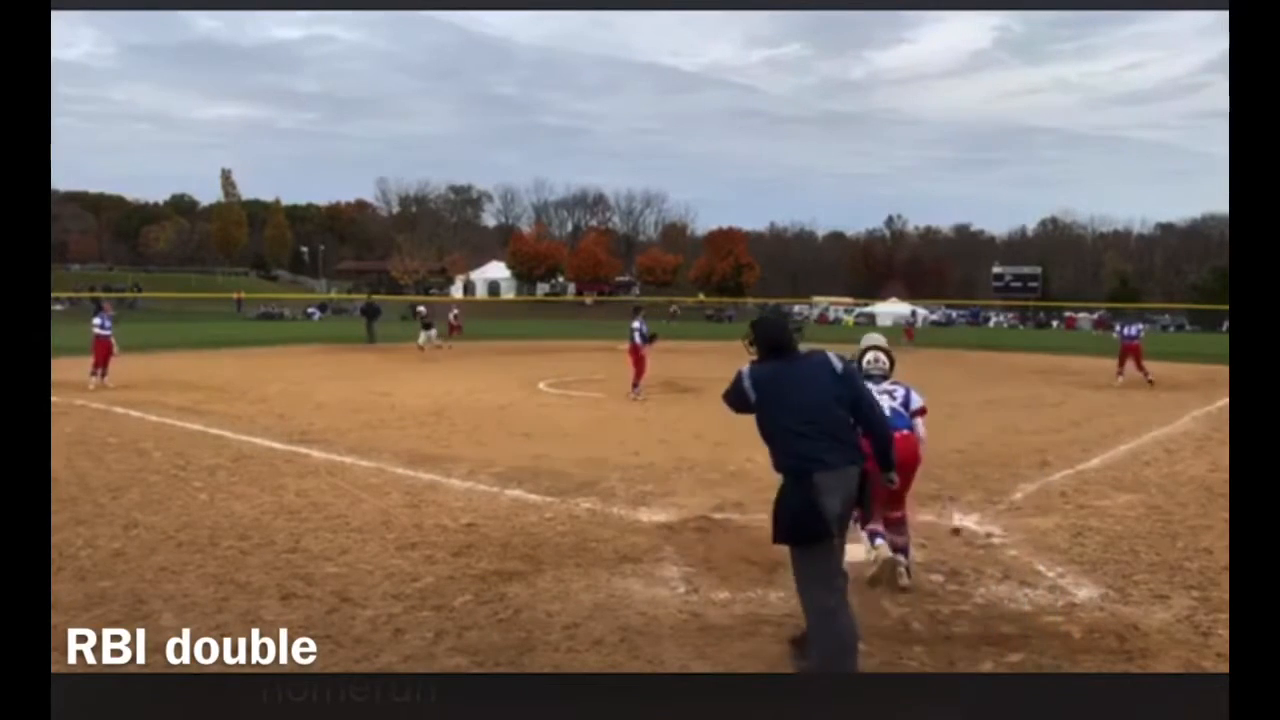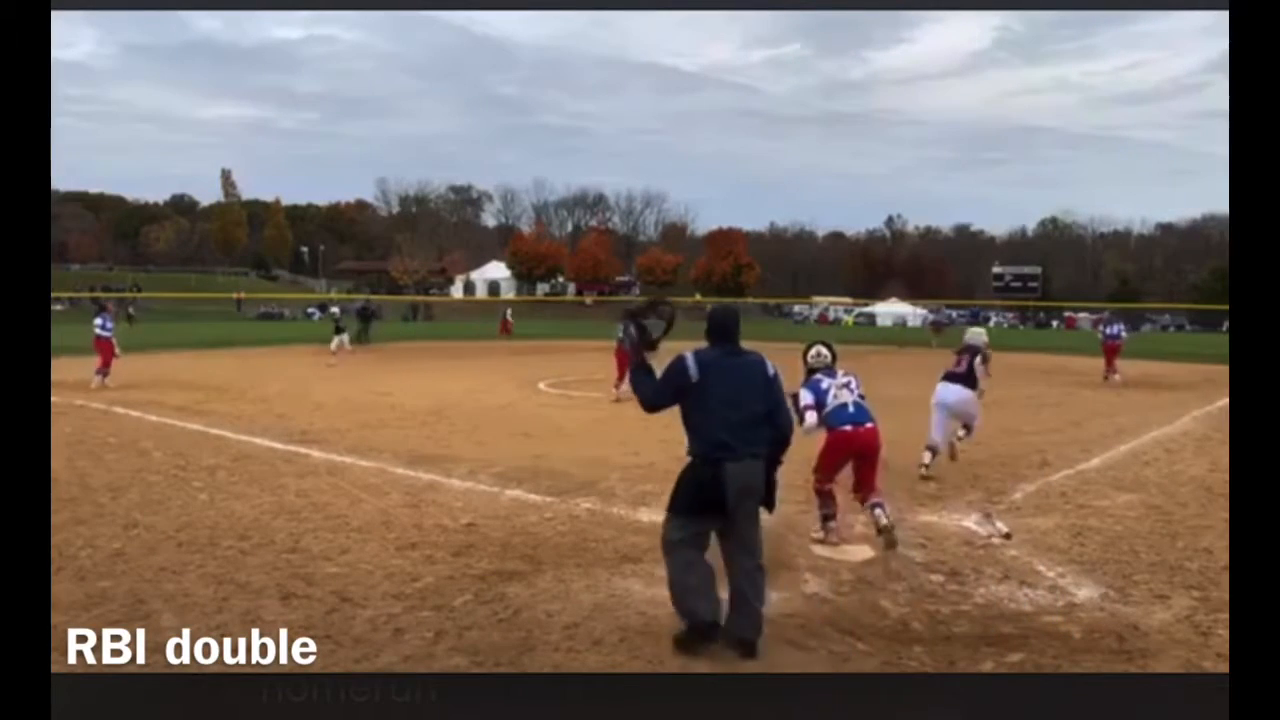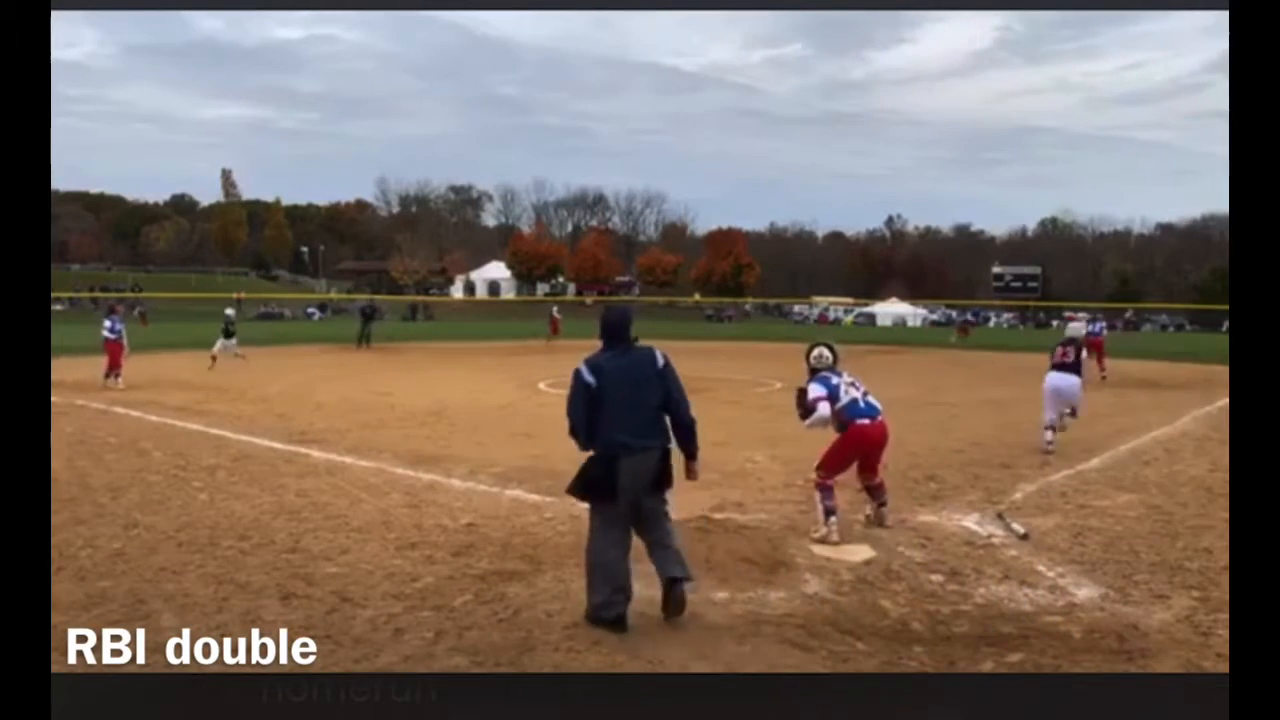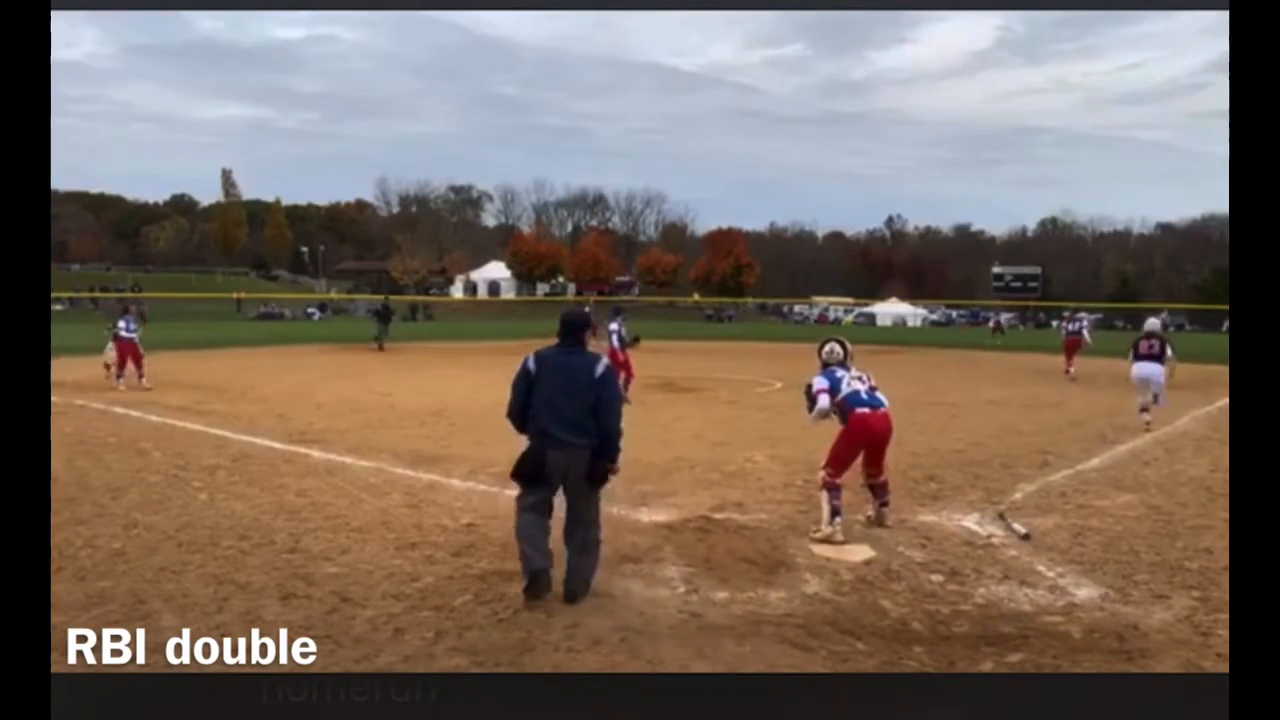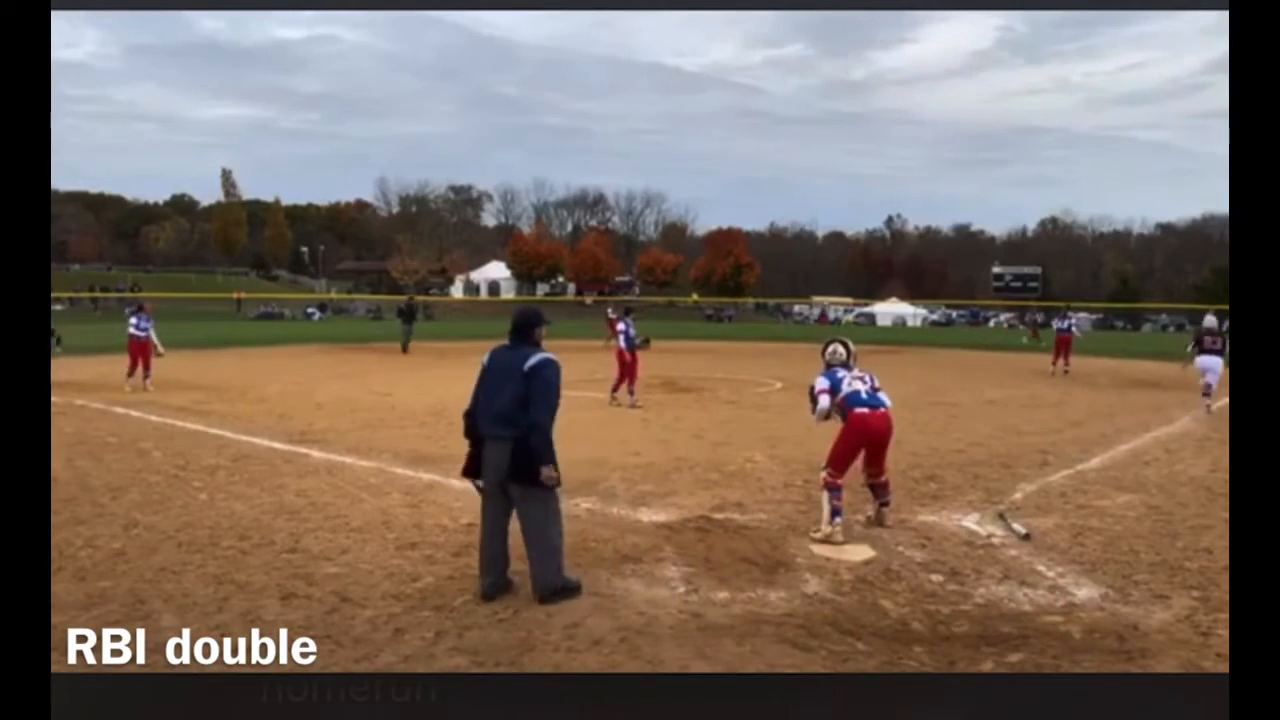
dt=0.5s
person 1, frame 1
left shoulder: (755, 378)
right shoulder: (831, 363)
left elbow: (734, 399)
right elbow: (874, 417)
left wrist: (759, 363)
right wrist: (886, 465)
left hip: (807, 486)
right hip: (848, 477)
left knee: (818, 577)
right knee: (827, 565)
left ankle: (832, 665)
right ankle: (819, 640)
person 1, frame 2
left shoulder: (692, 363)
right shoulder: (762, 366)
left elbow: (652, 400)
right elbow: (783, 424)
left wrist: (637, 364)
right wrist: (767, 459)
left hip: (712, 472)
right hip: (752, 471)
left knee: (682, 545)
right knee: (746, 553)
left ankle: (703, 621)
right ankle: (745, 633)
person 1, frame 3
left shoulder: (589, 370)
right shoulder: (655, 359)
left elbow: (580, 431)
right elbow: (681, 413)
left wrist: (589, 441)
right wrist: (690, 455)
left hip: (613, 464)
right hip: (653, 459)
left knee: (607, 535)
right knee: (655, 522)
left ankle: (609, 610)
right ankle: (673, 579)
person 1, frame 4
left shoulder: (536, 361)
right shoulder: (599, 367)
left elbow: (515, 410)
right elbow: (610, 420)
right wrist: (610, 457)
left hip: (544, 453)
right hip: (584, 455)
left knee: (531, 510)
right knee: (584, 521)
left ankle: (538, 572)
right ankle: (576, 585)
person 1, frame 5
left shoulder: (493, 357)
right shoulder: (542, 363)
left elbow: (473, 408)
right elbow: (541, 418)
left wrist: (475, 443)
right wrist: (545, 460)
left hip: (491, 448)
right hip: (522, 450)
left knee: (493, 516)
right knee: (541, 517)
left ankle: (492, 581)
right ankle: (550, 583)
person 2, frame 1
right shoulder: (904, 391)
right elbow: (920, 433)
left hip: (873, 445)
right hip: (906, 445)
left knee: (869, 503)
right knee: (894, 506)
left ankle: (880, 549)
right ankle: (900, 566)
person 2, frame 2
left shoulder: (809, 387)
right shoulder: (850, 378)
left elbow: (810, 424)
left wrist: (805, 427)
left hip: (842, 435)
right hip: (870, 432)
left knee: (822, 479)
right knee: (865, 486)
left ankle: (830, 530)
right ankle: (882, 517)
person 2, frame 3
left shoulder: (817, 383)
right shoulder: (849, 379)
left elbow: (824, 414)
right elbow: (877, 407)
left wrist: (808, 422)
left hip: (857, 431)
right hip: (880, 427)
left knee: (823, 475)
right knee: (868, 470)
left ankle: (829, 528)
right ankle: (881, 513)
person 2, frame 4
left shoulder: (823, 378)
right shoulder: (861, 375)
left elbow: (823, 406)
right elbow: (884, 402)
left wrist: (814, 415)
left hip: (859, 422)
right hip: (884, 420)
left knee: (830, 473)
right knee: (874, 467)
left ankle: (832, 527)
right ankle: (882, 513)
person 2, frame 5
left shoulder: (825, 378)
right shoulder: (866, 376)
left elbow: (823, 406)
right elbow: (887, 403)
left wrist: (818, 417)
left hip: (858, 421)
right hip: (883, 419)
left knee: (832, 474)
right knee: (875, 467)
left ankle: (832, 527)
right ankle: (882, 512)
